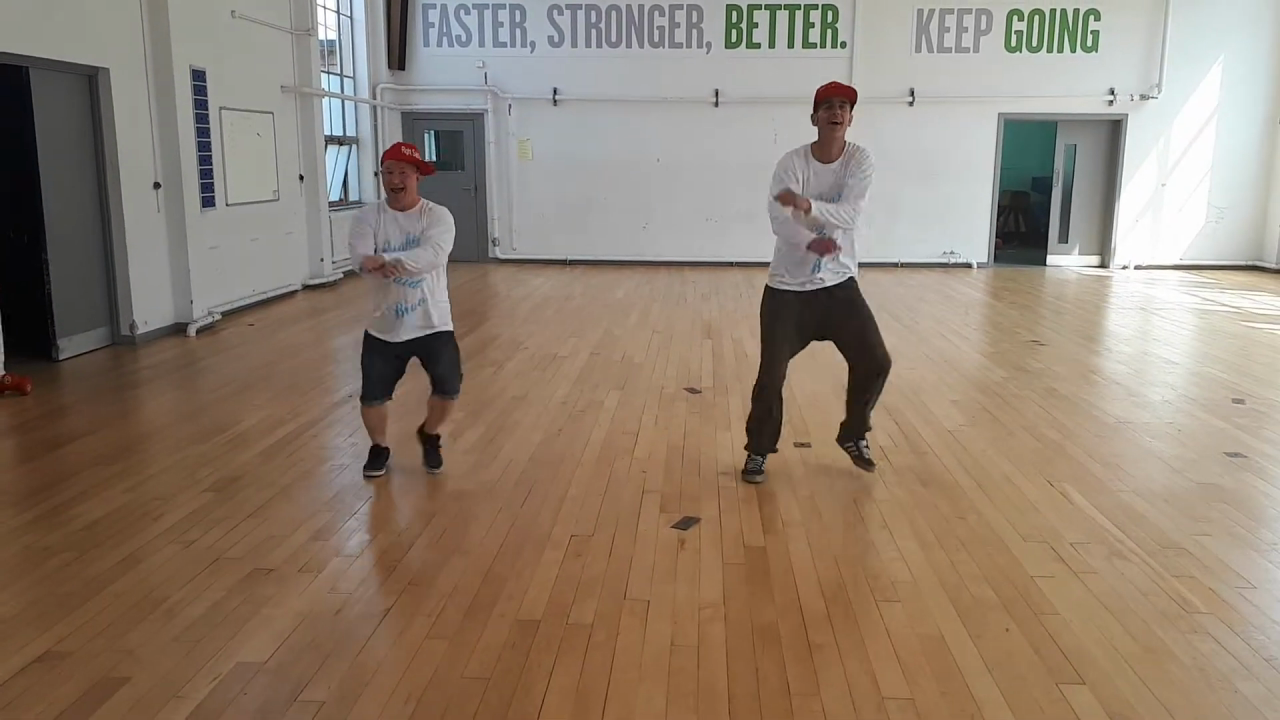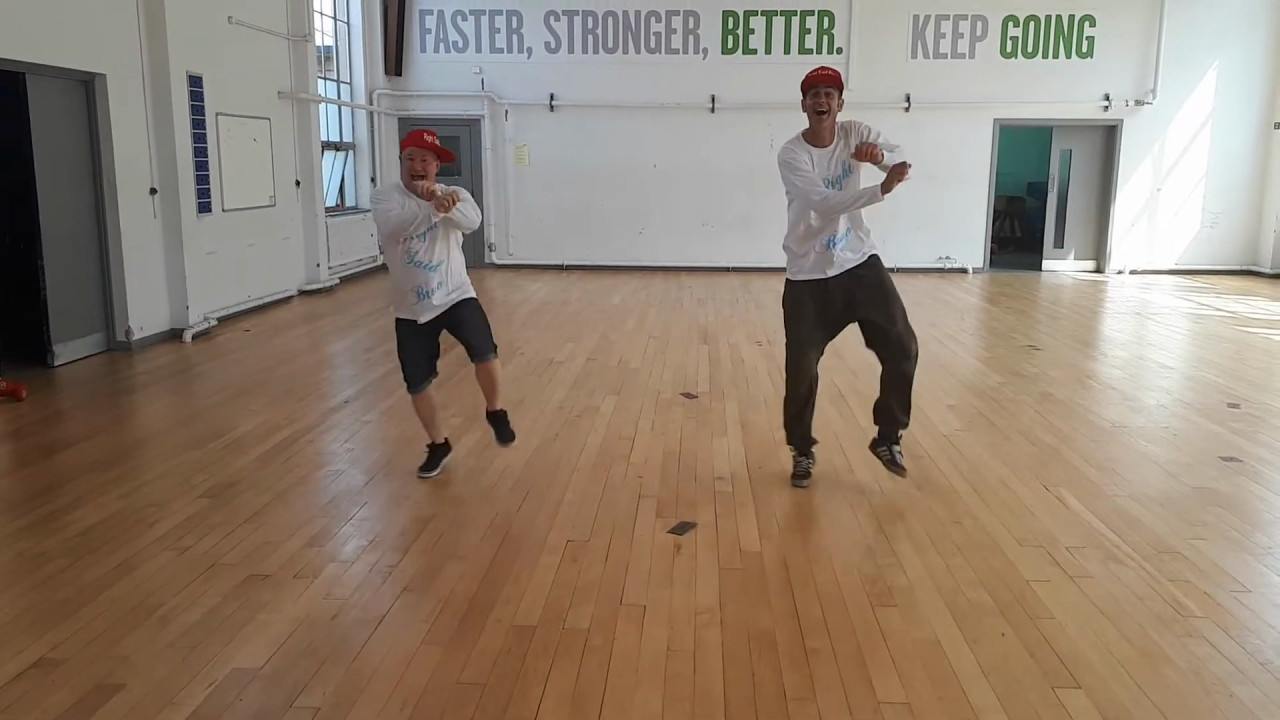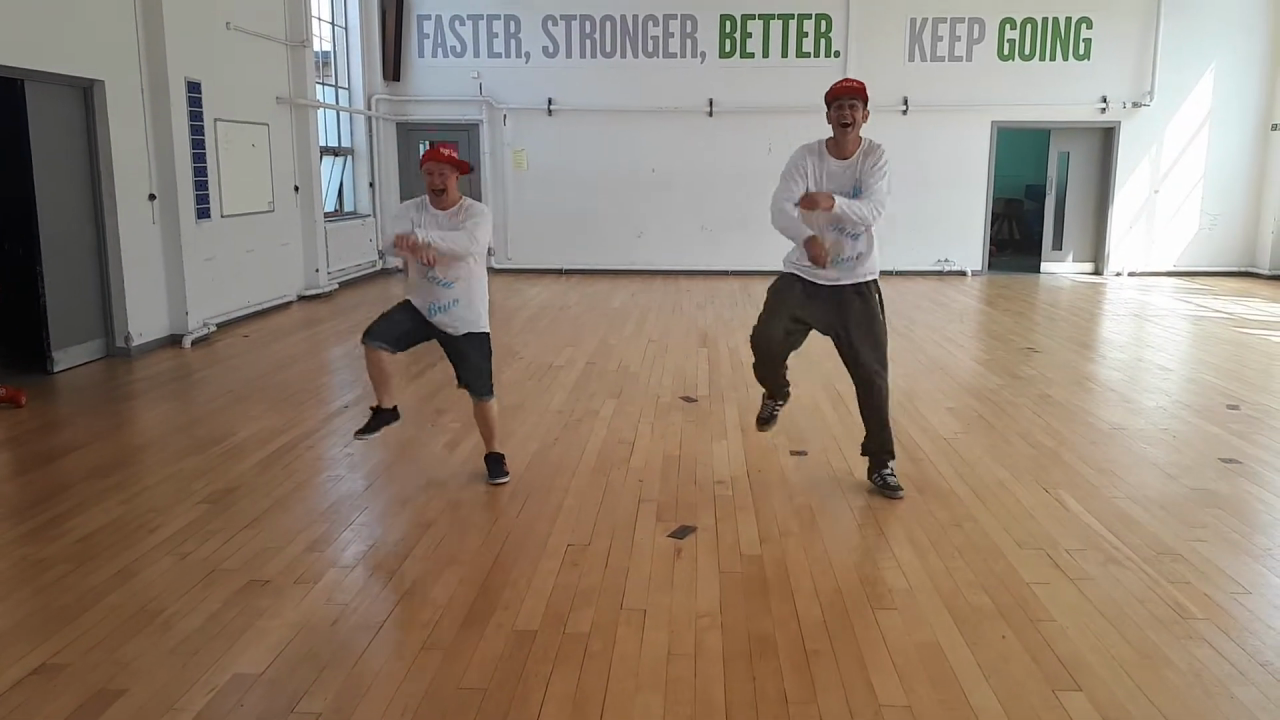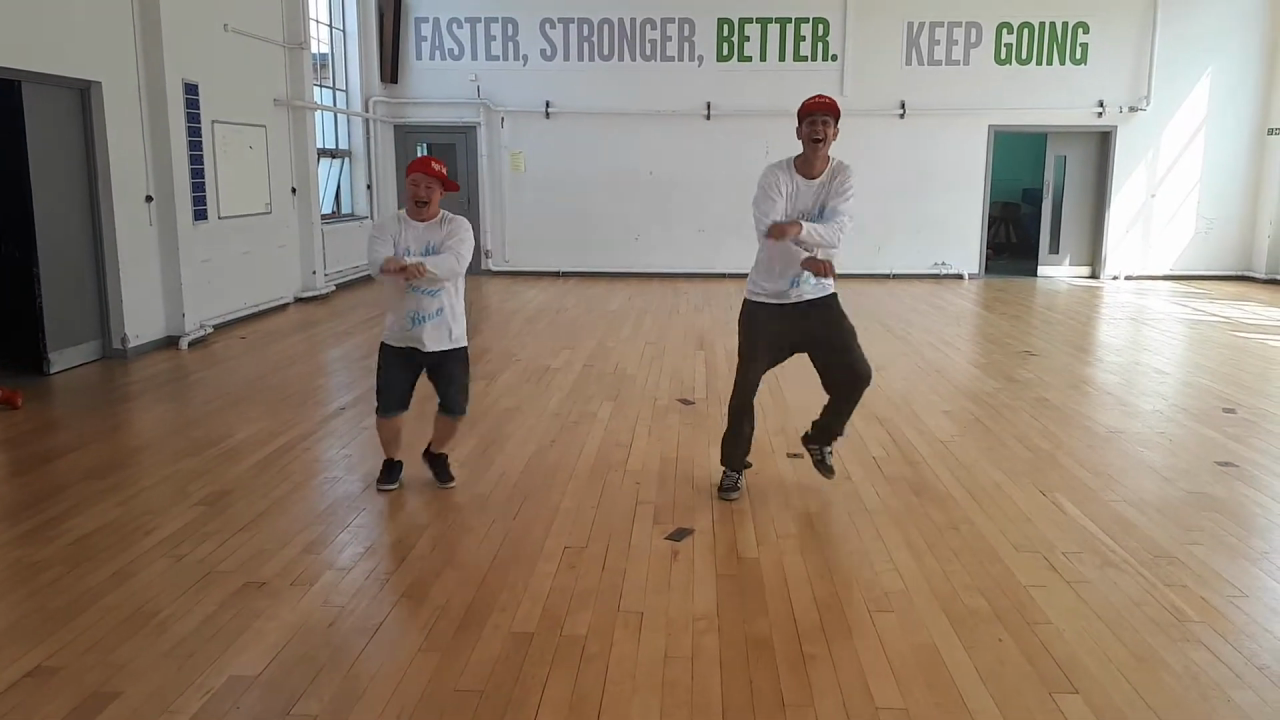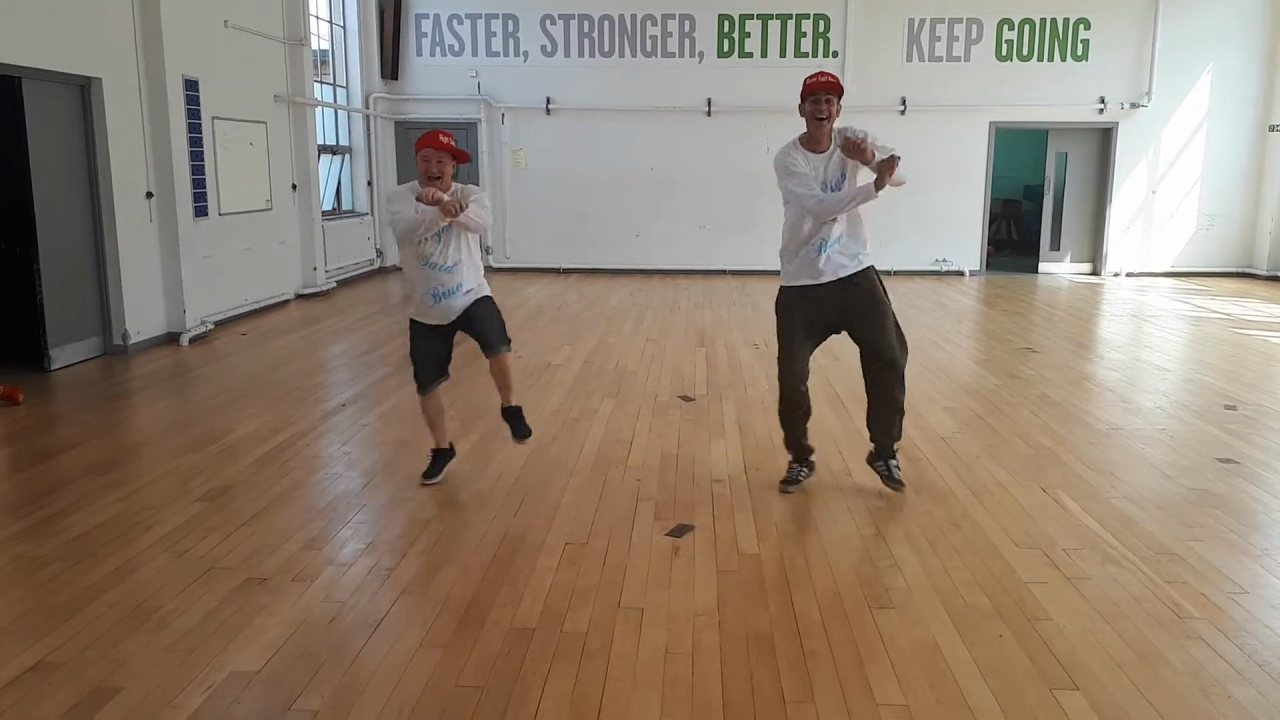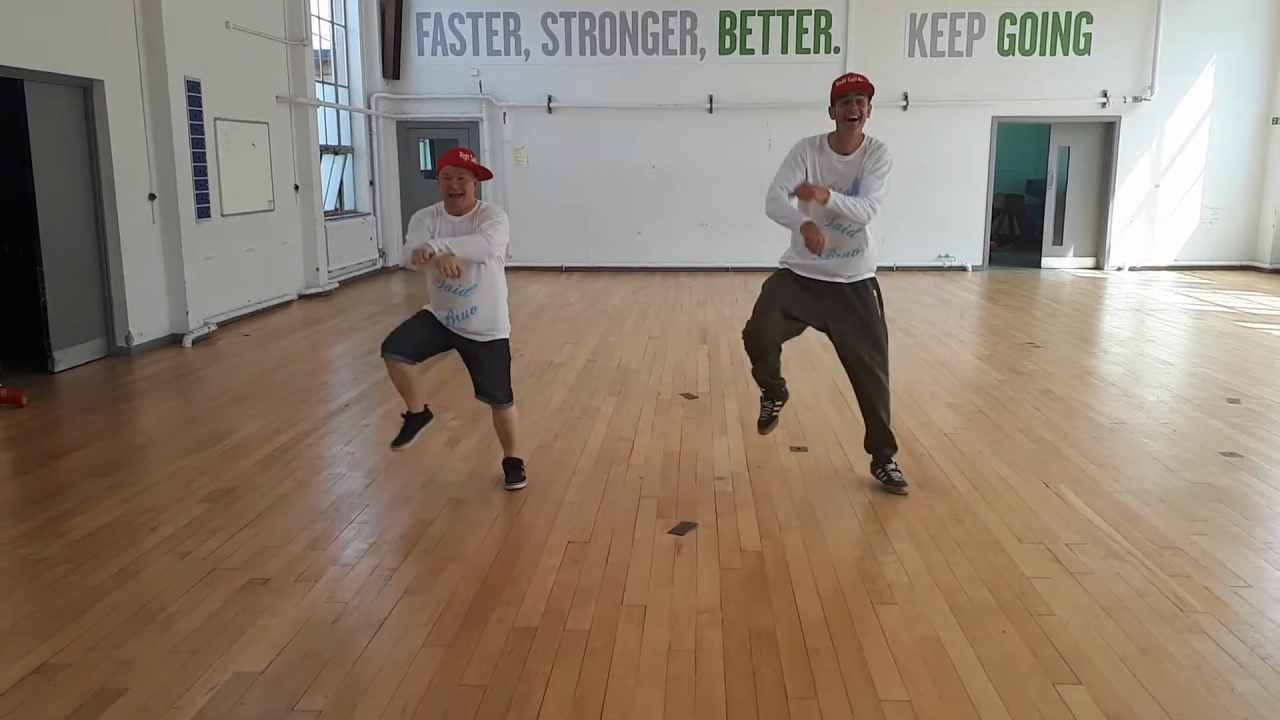
dt=0.3s
person 1, frame 1
left shoulder: (859, 158)
right shoulder: (790, 163)
left elbow: (850, 215)
right elbow: (779, 221)
left wrist: (807, 206)
right wrist: (811, 242)
left hip: (839, 282)
right hip: (788, 286)
left knee: (876, 361)
right knee: (771, 374)
left ankle: (854, 435)
right ankle: (759, 449)
person 1, frame 2
left shoulder: (858, 133)
right shoulder: (791, 153)
left elbow: (899, 159)
right elbow: (822, 203)
left wrist: (879, 154)
right wrist: (883, 184)
left hip: (859, 264)
right hip: (807, 275)
left knee: (901, 346)
right knee: (801, 369)
left ankle: (888, 437)
right ankle: (803, 449)
person 1, frame 3
left shoulder: (876, 155)
right shoulder: (805, 156)
left elbow: (873, 209)
right elbow: (780, 211)
left wrist: (830, 200)
right wrist: (807, 238)
left hip: (856, 281)
right hip: (802, 277)
left knee: (871, 374)
right knee: (766, 343)
left ankle: (880, 463)
right ankle: (776, 394)
person 1, frame 4
left shoulder: (843, 174)
right shoulder: (772, 177)
left elbow: (836, 232)
right elbow: (768, 236)
left wrist: (799, 229)
right wrist: (804, 259)
left hip: (819, 297)
right hip: (766, 300)
left knee: (855, 376)
right knee: (746, 385)
left ankle: (821, 440)
right ankle: (733, 466)
person 1, frame 5
left shoulder: (854, 140)
right shoulder: (788, 158)
left elbow: (892, 163)
right elbow: (819, 206)
left wrist: (874, 160)
right wrist: (875, 184)
left hip: (854, 274)
right hip: (802, 283)
left knee: (888, 358)
right knee: (792, 376)
left ankle: (884, 452)
right ankle: (799, 458)
person 1, frame 6
left shoulder: (877, 153)
right shoulder: (807, 149)
left elbow: (867, 208)
right elbow: (773, 204)
left wrist: (825, 197)
right wrist: (803, 223)
left hip: (856, 280)
right hip: (800, 273)
left knee: (871, 370)
right knee: (759, 335)
left ankle: (883, 457)
right ankle: (774, 394)
person 2, frame 1
left shoulder: (438, 216)
right shoulder: (368, 218)
left elbow: (434, 254)
right elbow: (360, 259)
left wrist: (388, 260)
right wrist: (377, 264)
left hip: (432, 323)
right hip: (385, 326)
left knee: (448, 390)
right knee: (373, 398)
left ankle: (430, 434)
right ankle: (380, 448)
person 2, frame 2
left shoulder: (455, 195)
right shoulder: (384, 197)
left elbow: (471, 220)
right elbow: (392, 228)
left wrist: (439, 201)
right wrist: (435, 203)
left hip: (456, 296)
right hip: (411, 307)
left knee: (484, 354)
right knee: (418, 383)
left ankle: (495, 412)
right ankle: (438, 446)
person 2, frame 3
left shoulder: (477, 213)
right shoulder: (411, 210)
left elbow: (466, 243)
right elbow: (394, 240)
left wrist: (421, 238)
right wrist: (408, 242)
left hip: (467, 319)
right hip: (420, 309)
left knee: (481, 393)
right knee: (374, 341)
left ankle: (493, 455)
right ankle: (386, 410)
person 2, frame 4
left shoulder: (458, 226)
right shoulder: (388, 225)
left elbow: (456, 262)
right elbow: (376, 262)
left wrist: (415, 265)
right wrist: (399, 268)
left hip: (447, 334)
right hip: (398, 336)
left knee: (453, 409)
right knee: (389, 410)
left ankle: (437, 453)
right ankle: (392, 462)
person 2, frame 5
left shoulder: (470, 194)
right shoulder: (401, 197)
left elbow: (480, 219)
right elbow: (404, 229)
left wrist: (441, 204)
right wrist: (444, 210)
left hip: (470, 295)
right hip: (427, 309)
left knee: (498, 348)
right knee: (428, 385)
left ankle: (509, 408)
right ankle: (441, 449)
person 2, frame 6
left shoulder: (493, 217)
right shoulder: (426, 219)
left elbow: (484, 248)
right elbow: (412, 255)
left wrist: (437, 247)
right wrist: (445, 255)
left hip: (487, 326)
right hip: (441, 316)
left knee: (500, 401)
right knee: (394, 351)
left ankle: (512, 460)
right ankle: (417, 414)
